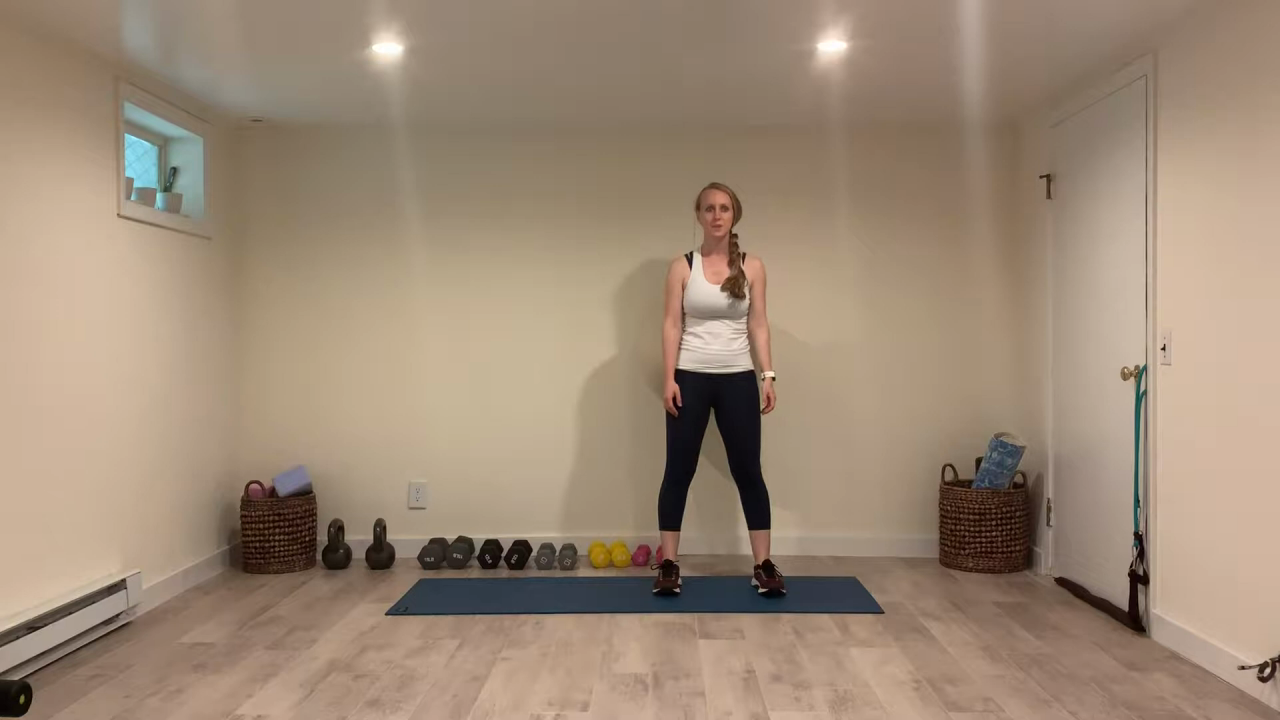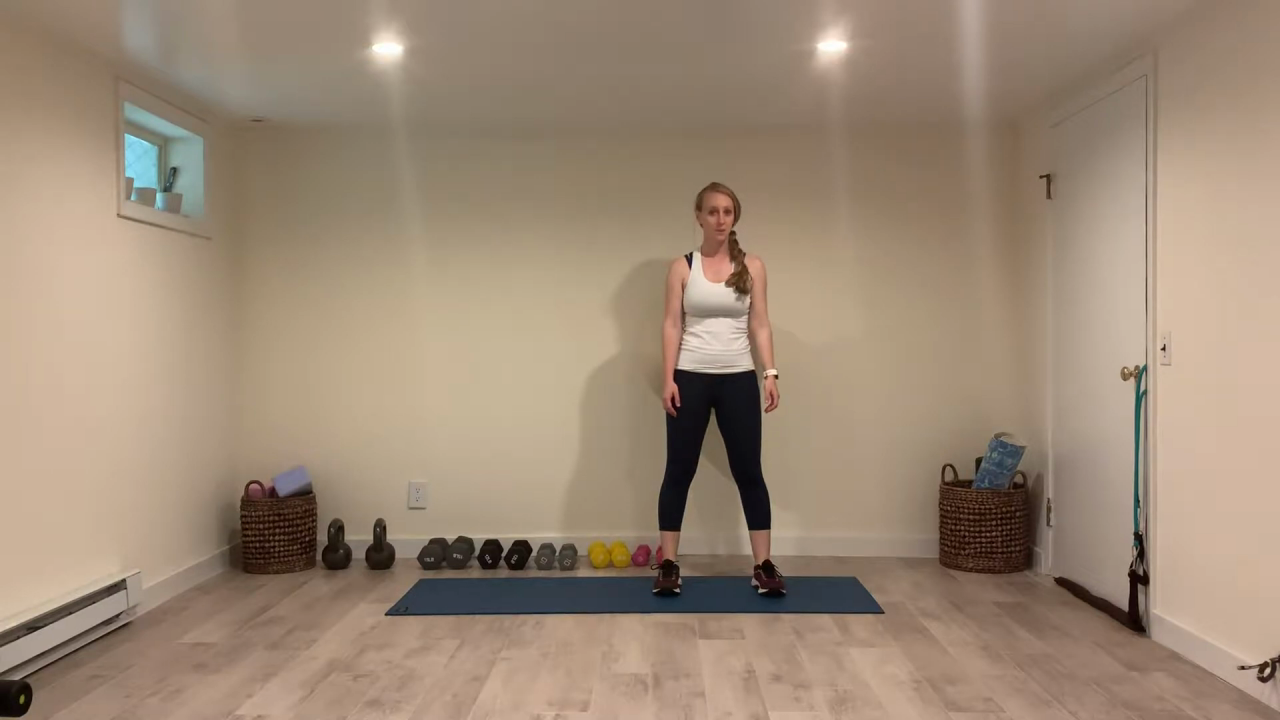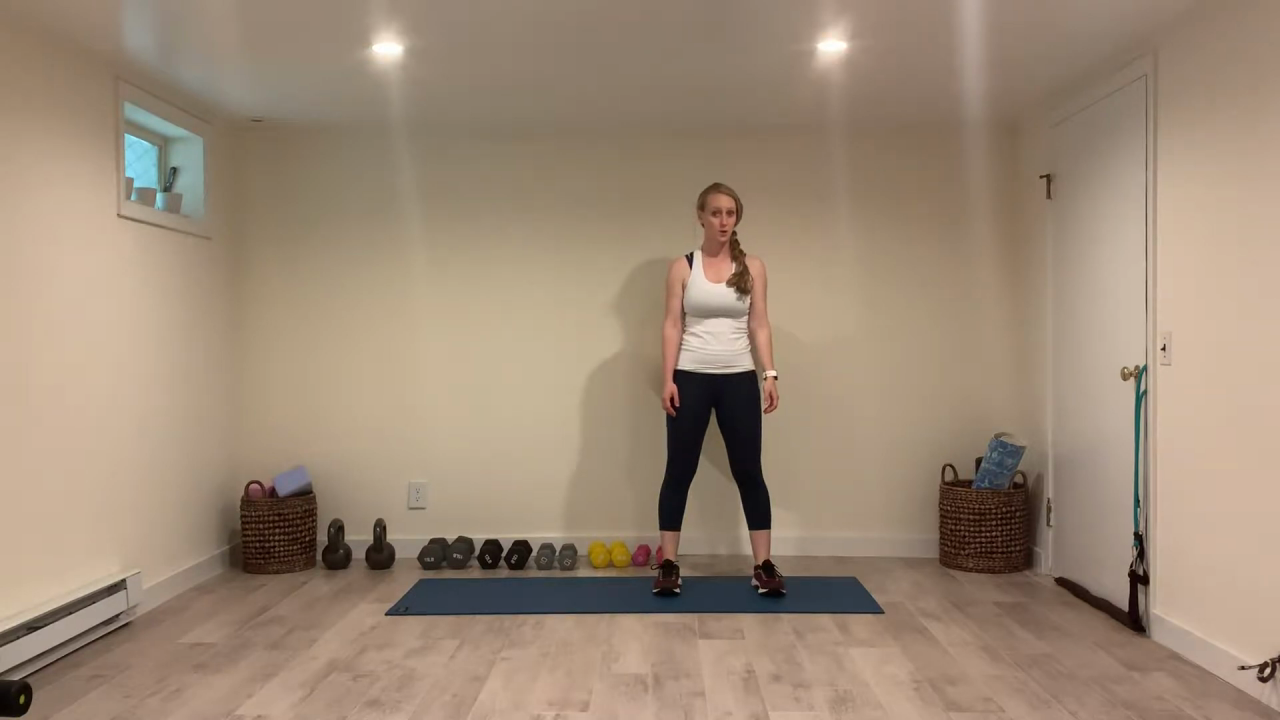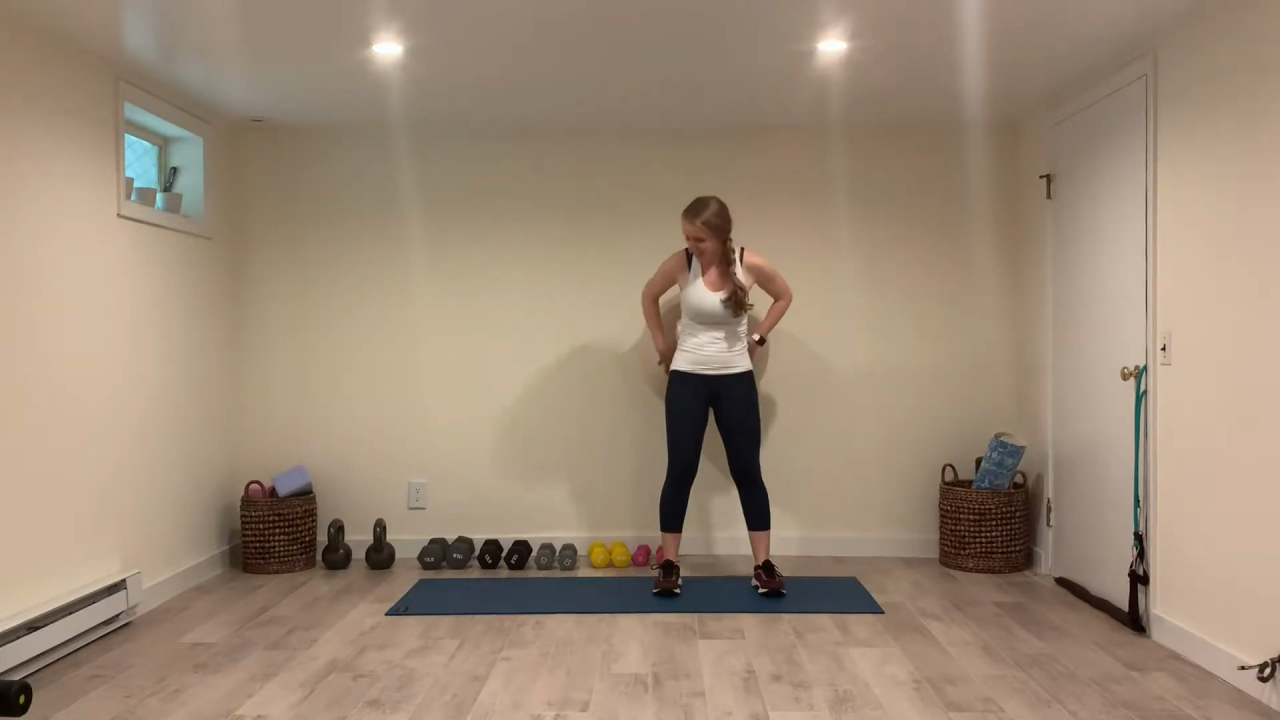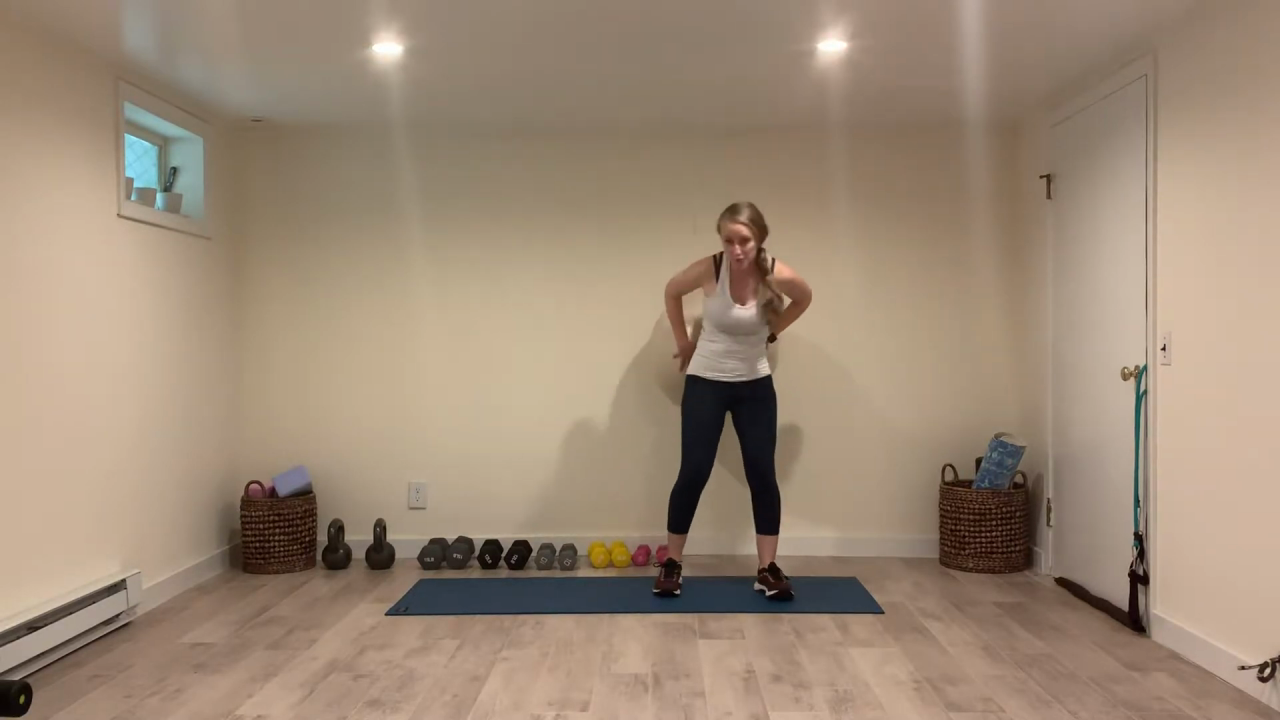
dt=1s
person 1, frame 1
left shoulder: (752, 267)
right shoulder: (682, 267)
left elbow: (758, 325)
right elbow: (672, 325)
left wrist: (767, 376)
right wrist: (669, 379)
left hip: (737, 379)
right hip: (691, 378)
left knee: (748, 472)
right knee: (678, 471)
left ankle: (763, 565)
right ankle: (668, 564)
person 1, frame 2
left shoulder: (752, 266)
right shoulder: (682, 267)
left elbow: (760, 325)
right elbow: (672, 325)
left wrist: (770, 373)
right wrist: (668, 379)
left hip: (738, 379)
right hip: (691, 378)
left knee: (749, 472)
right knee: (679, 471)
left ankle: (763, 566)
right ankle: (668, 565)
person 1, frame 3
left shoulder: (752, 267)
right shoulder: (683, 267)
left elbow: (759, 324)
right elbow: (672, 325)
left wrist: (770, 374)
right wrist: (668, 379)
left hip: (739, 379)
right hip: (692, 378)
left knee: (749, 472)
right knee: (679, 471)
left ankle: (764, 565)
right ankle: (668, 565)
person 1, frame 4
left shoulder: (751, 264)
right shoulder: (679, 264)
left elbow: (784, 297)
right elbow: (649, 297)
left wrist: (757, 339)
right wrist: (661, 343)
left hip: (737, 379)
right hip: (687, 378)
left knee: (747, 471)
right knee: (680, 470)
left ankle: (763, 565)
right ankle: (669, 564)
person 1, frame 5
left shoulder: (780, 275)
right shoulder: (707, 269)
left elbow: (804, 300)
right elbow: (672, 292)
left wrist: (768, 334)
right wrist: (683, 342)
left hip: (755, 385)
right hip: (705, 382)
left knee: (762, 473)
right knee: (693, 473)
left ankle: (767, 569)
right ankle: (672, 563)
